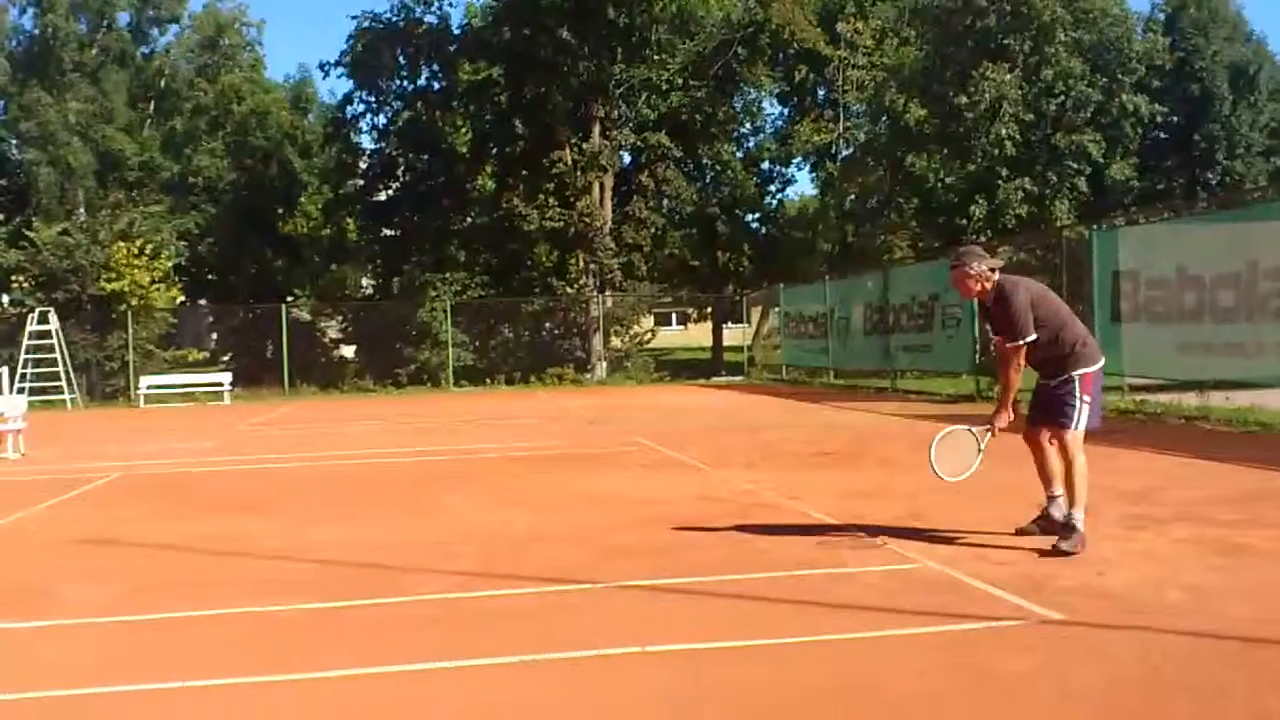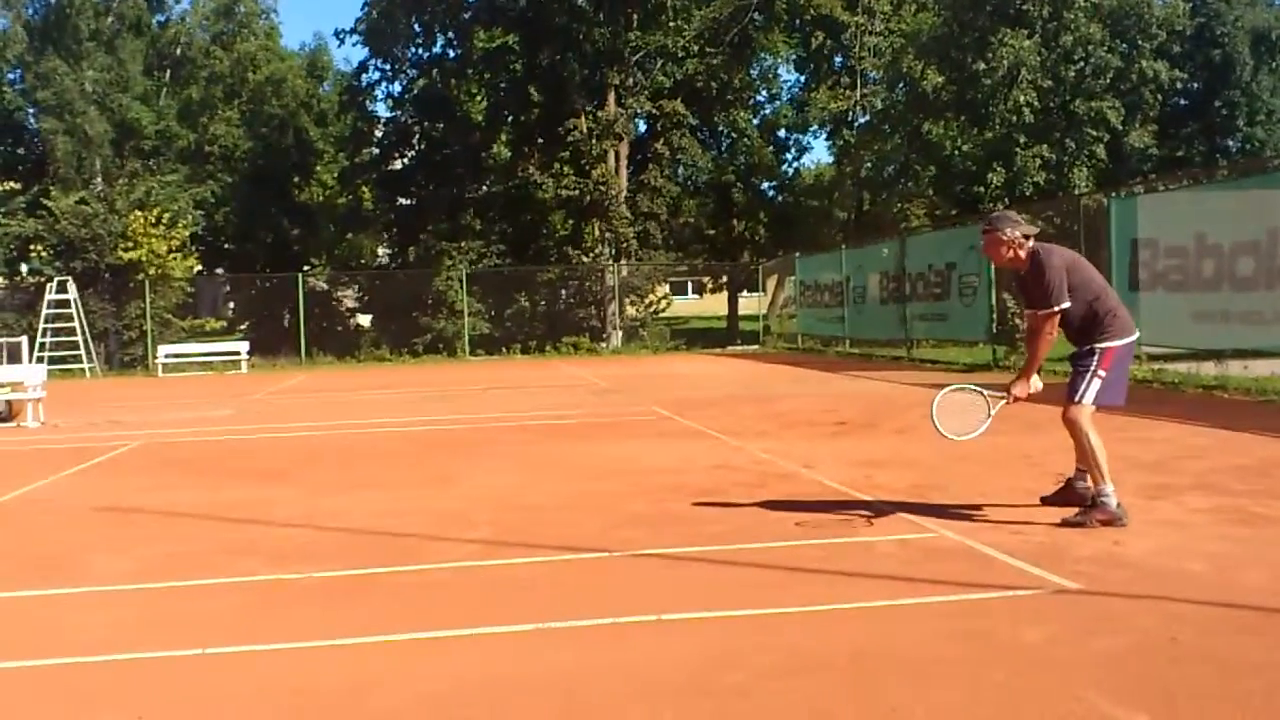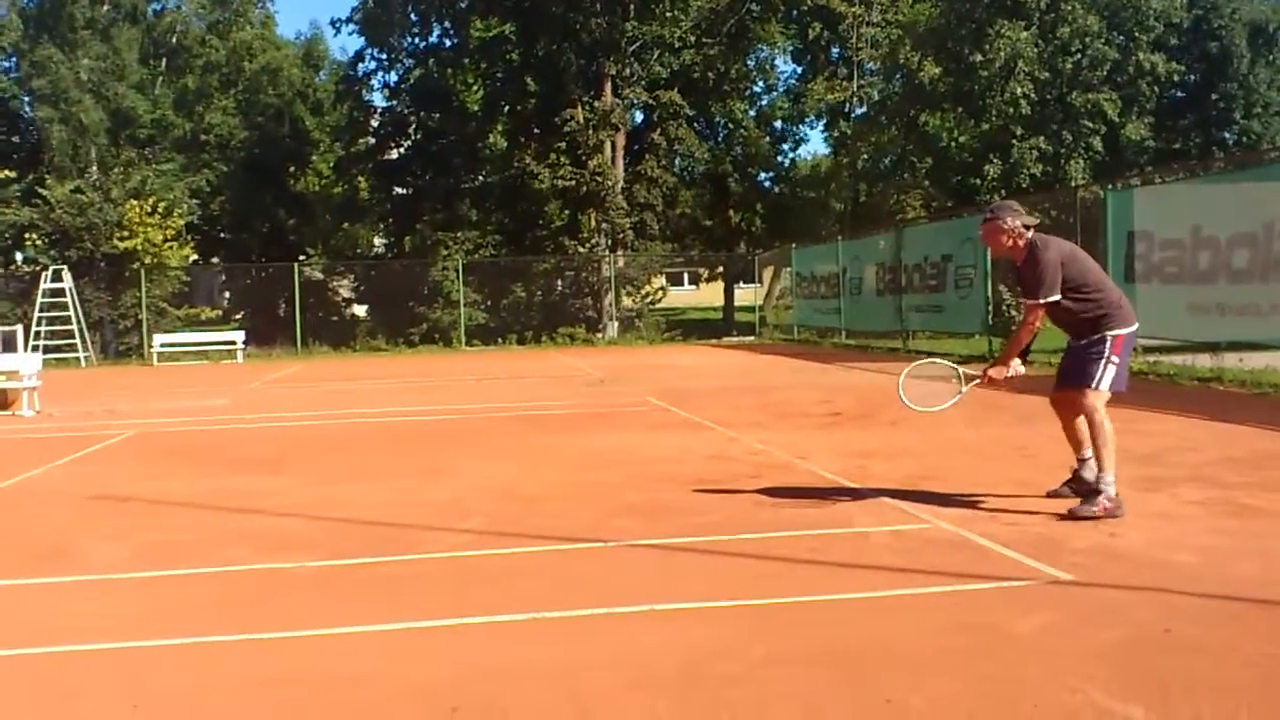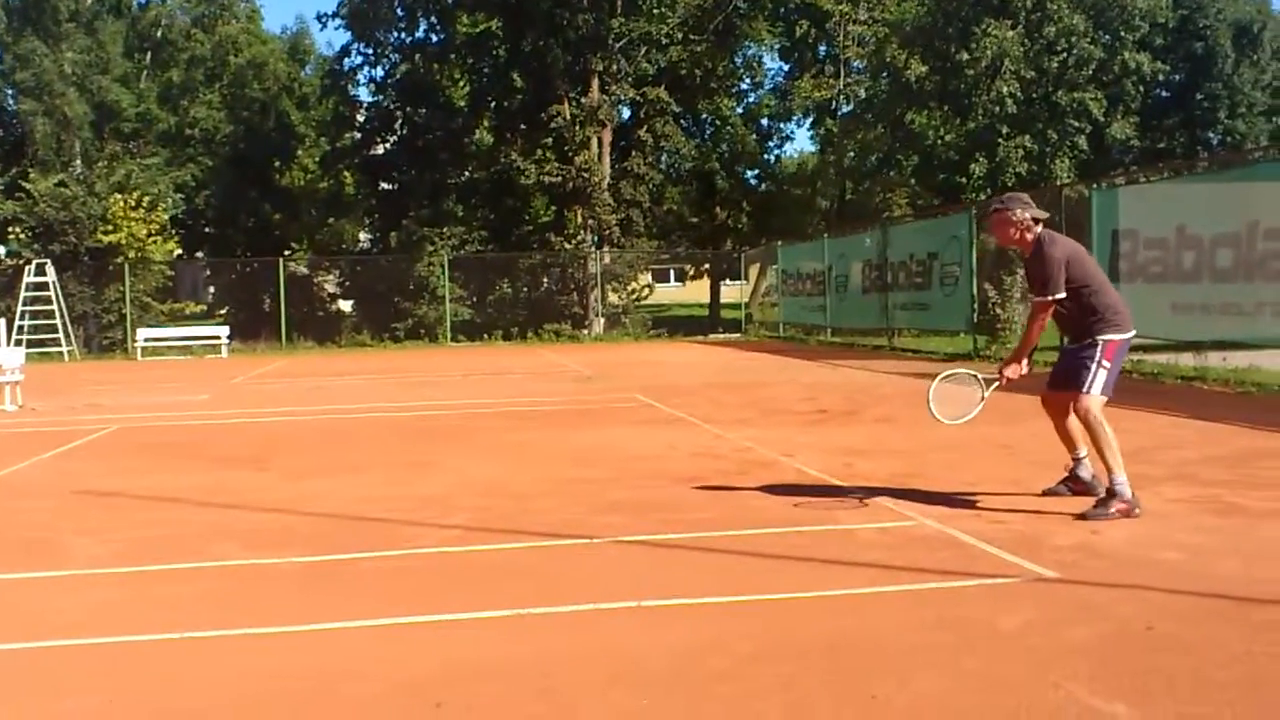
dt=0.7s
person 1, frame 1
left shoulder: (1014, 296)
right shoulder: (990, 301)
left elbow: (1016, 361)
right elbow: (1003, 355)
left wrist: (1002, 409)
right wrist: (1009, 403)
left hip: (1078, 365)
right hip: (1052, 369)
left knee: (1069, 441)
right knee: (1036, 437)
left ankle: (1075, 527)
right ankle: (1055, 513)
person 1, frame 2
left shoulder: (1048, 263)
right shoulder: (1025, 274)
left elbow: (1048, 330)
right elbow: (1034, 328)
left wrist: (1023, 378)
right wrist: (1030, 374)
left hip: (1110, 338)
right hip: (1094, 339)
left knee: (1076, 416)
right knee: (1076, 414)
left ankle: (1109, 504)
right ankle: (1080, 485)
person 1, frame 3
left shoulder: (1045, 255)
right shoulder: (1026, 261)
left elbow: (1032, 322)
right elbow: (1032, 319)
left wrist: (1001, 363)
right wrist: (1016, 358)
left hip: (1110, 328)
right hip: (1085, 333)
left knee: (1091, 404)
right knee: (1063, 401)
left ankle: (1107, 492)
right ankle: (1086, 476)
person 1, frame 4
left shoulder: (1051, 252)
right shoulder: (1034, 254)
left elbow: (1041, 318)
right elbow: (1038, 314)
left wrist: (1014, 360)
right wrist: (1024, 358)
left hip: (1107, 332)
right hip: (1082, 334)
left knee: (1086, 406)
right knee: (1054, 401)
left ankle: (1122, 495)
right ankle: (1082, 475)
